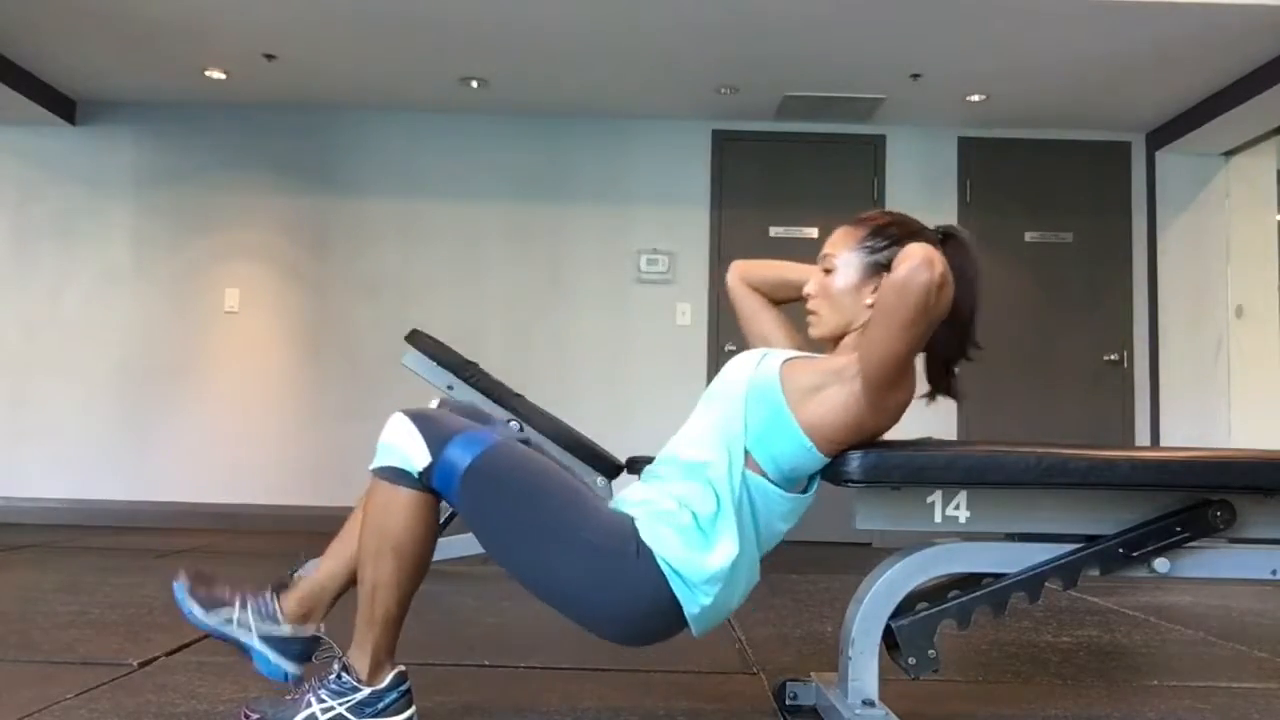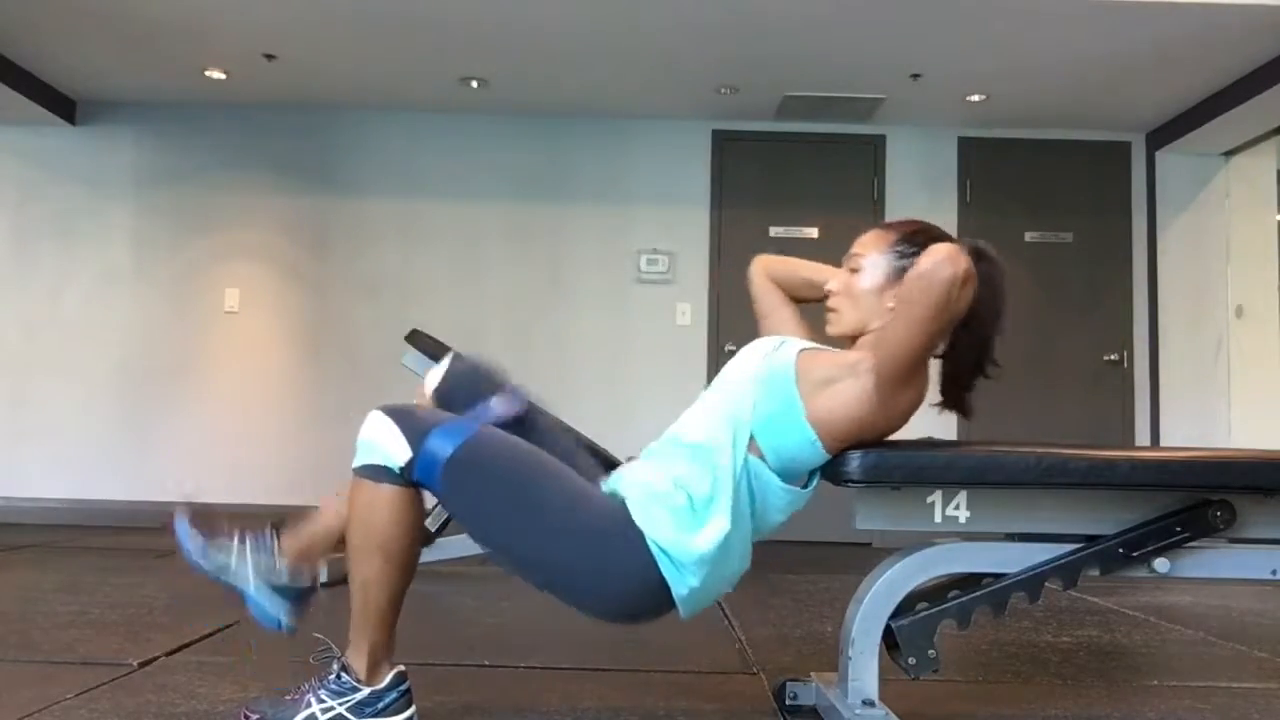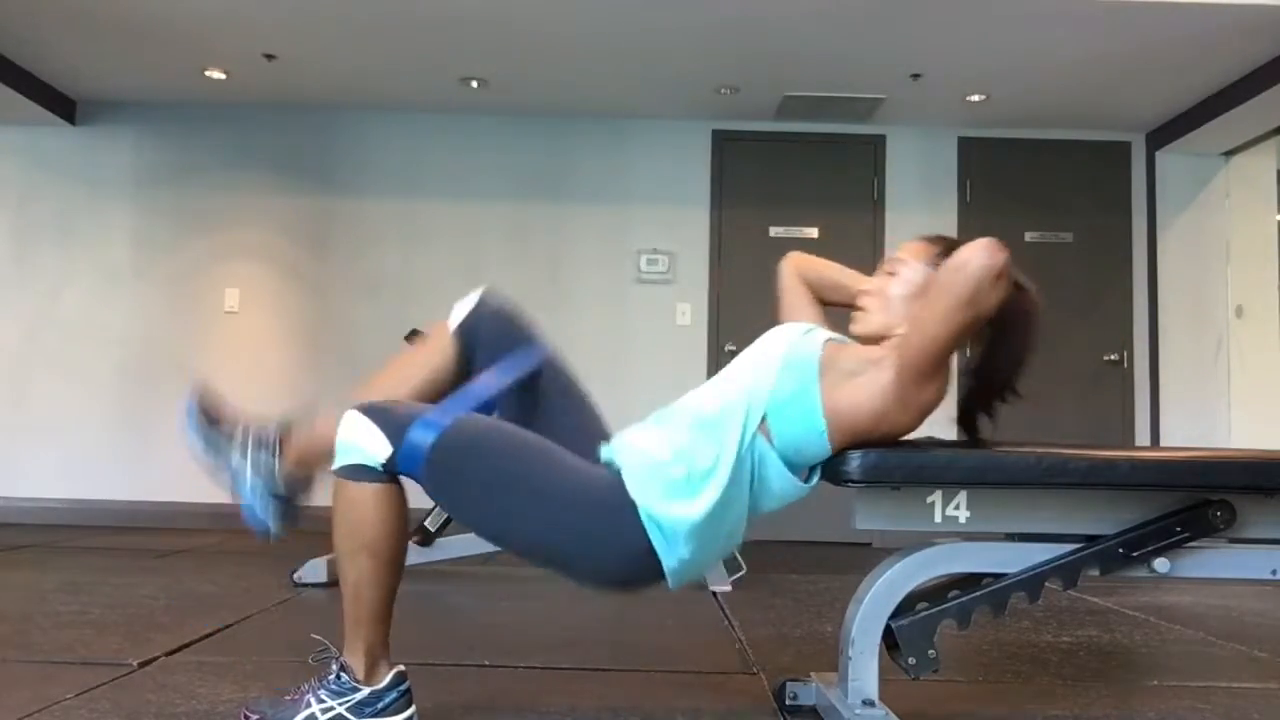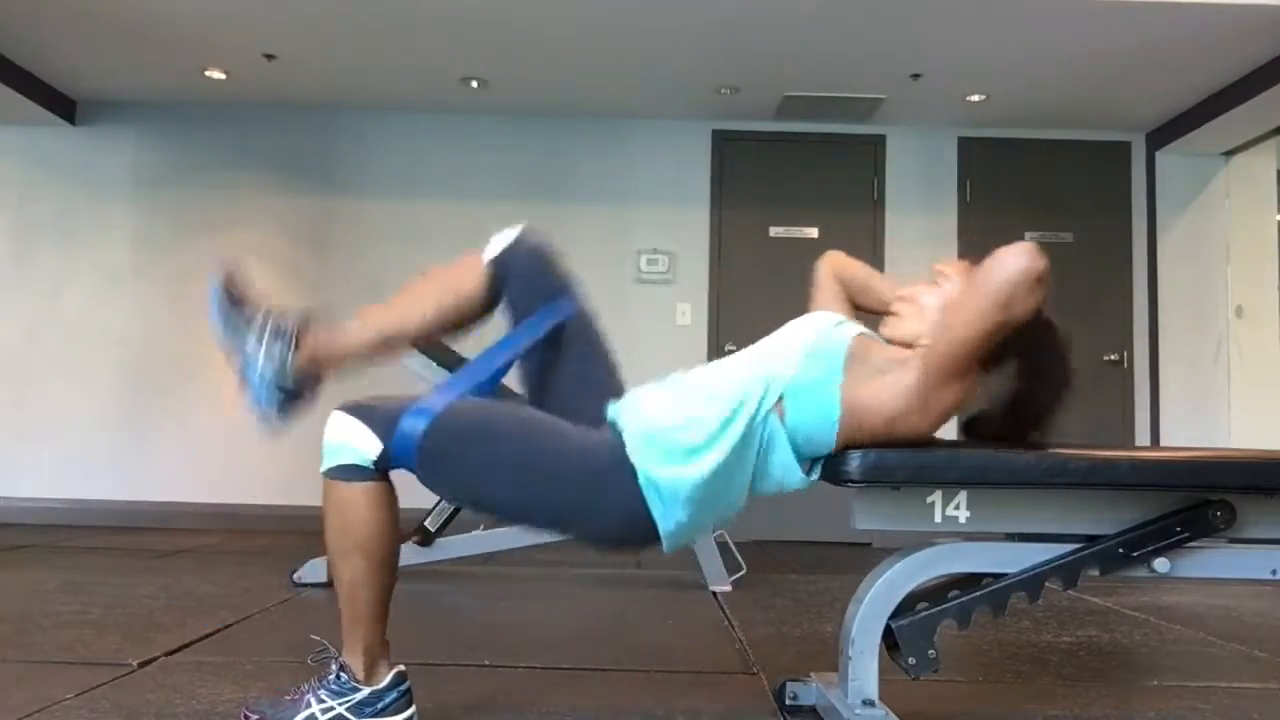
dt=0.1s
person 1, frame 1
left shoulder: (867, 387)
right shoulder: (814, 368)
left elbow: (928, 268)
right elbow: (740, 273)
left wrist: (868, 278)
right wrist: (830, 279)
left hip: (646, 573)
right hip: (630, 534)
left knee: (415, 438)
right knee: (432, 436)
right ankle: (290, 621)
person 1, frame 2
left shoulder: (880, 385)
right shoulder: (827, 365)
left elbow: (950, 266)
right elbow: (764, 267)
left wrist: (895, 277)
right wrist: (853, 280)
left hip: (640, 554)
right hip: (629, 516)
left knee: (395, 437)
right knee: (457, 386)
right ankle: (286, 561)
person 1, frame 3
left shoulder: (898, 385)
right shoulder: (843, 360)
left elbow: (986, 261)
right elbow: (793, 263)
left wrist: (928, 294)
right wrist: (876, 298)
left hip: (629, 515)
right hip: (621, 474)
left knee: (370, 431)
right knee: (479, 316)
right ankle: (283, 467)
person 1, frame 4
left shoulder: (922, 386)
right shoulder: (867, 360)
left elbow: (1022, 264)
right elbow: (831, 264)
left wrist: (967, 298)
right wrist: (906, 302)
left hip: (632, 478)
right hip: (625, 434)
left knee: (360, 431)
right knee: (518, 256)
right ankle: (302, 356)
